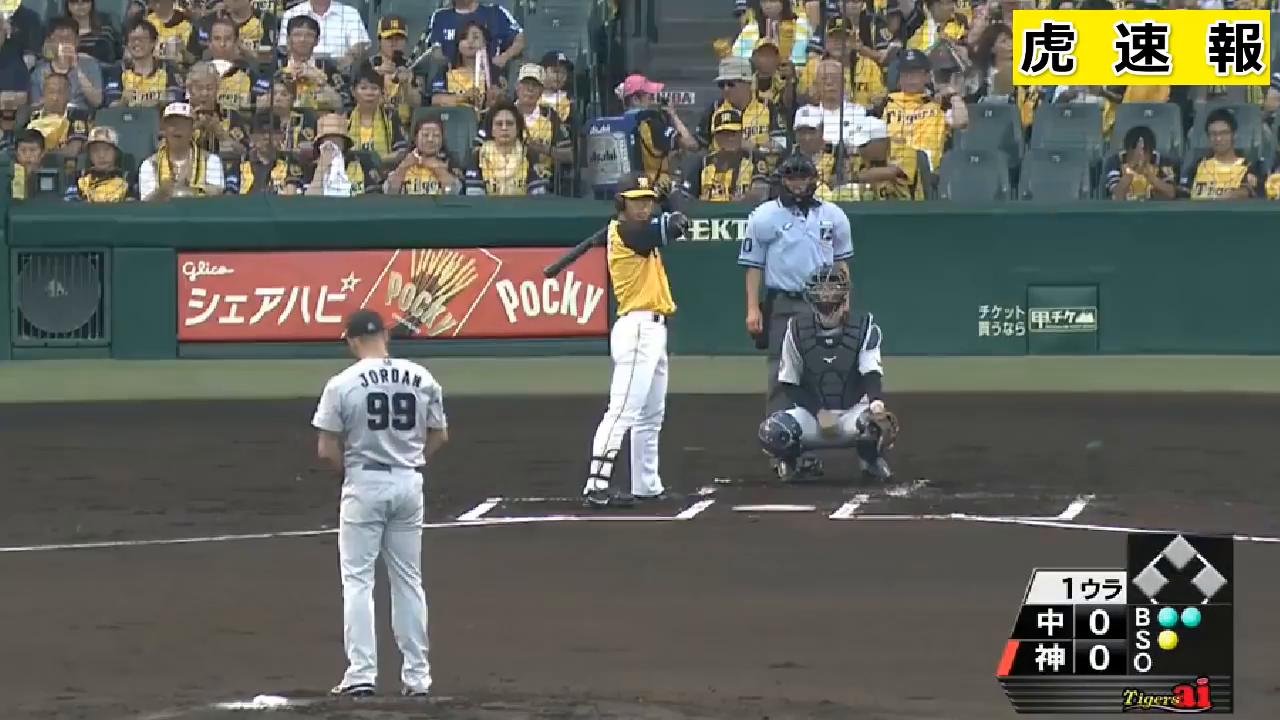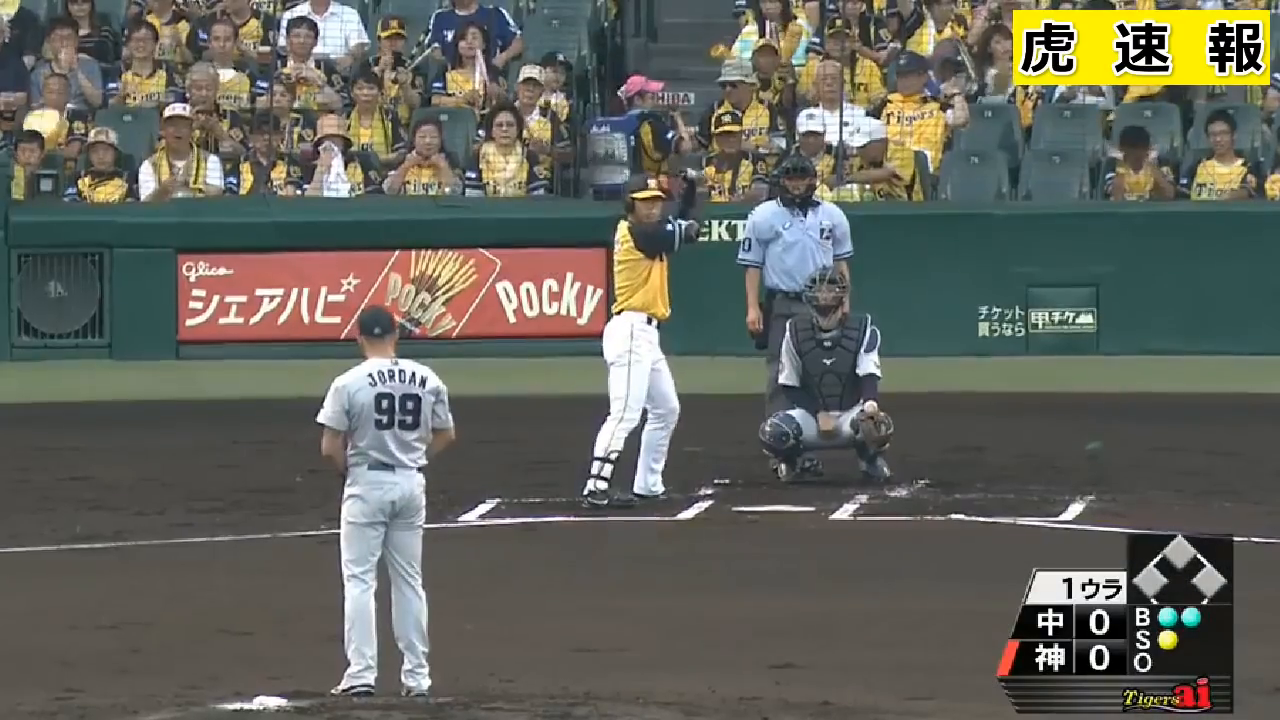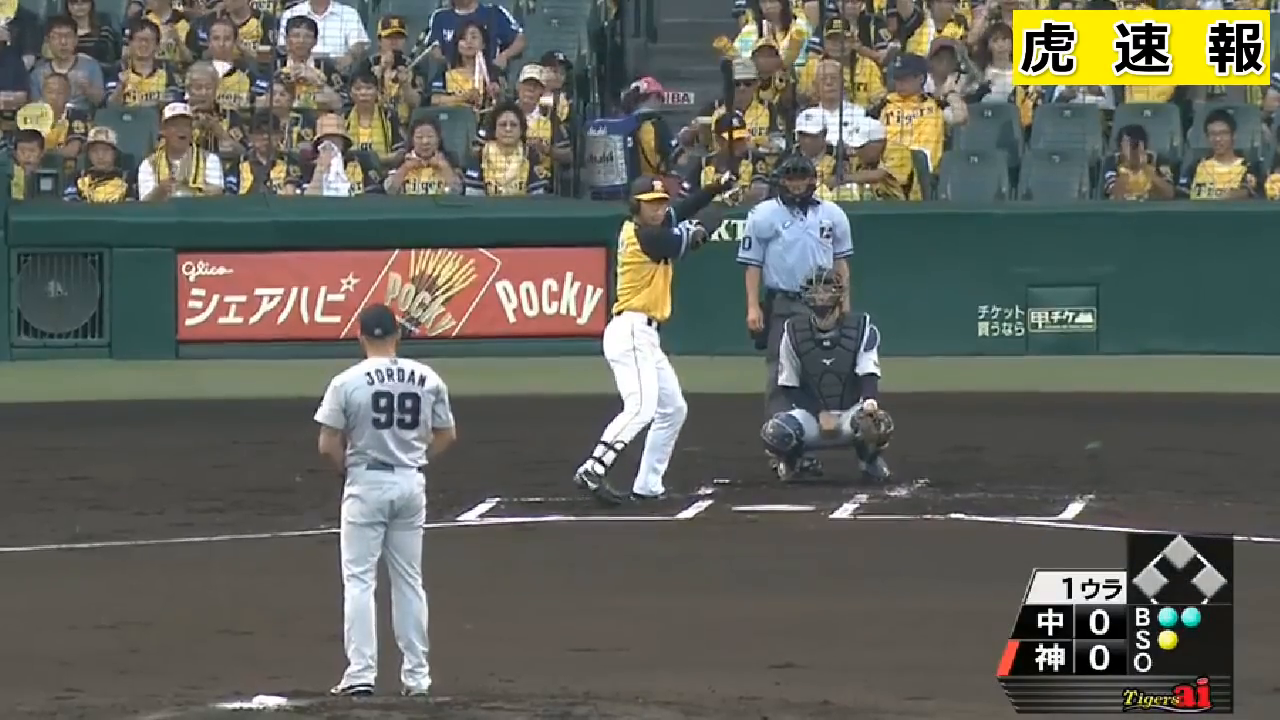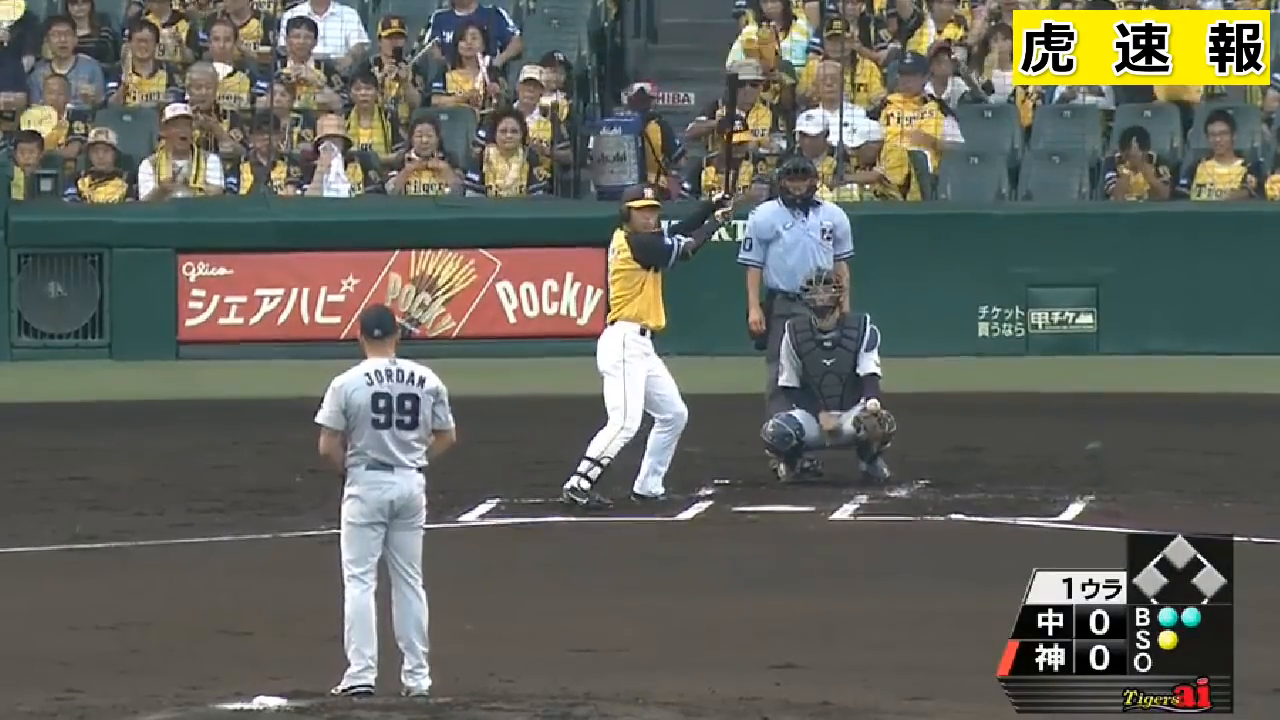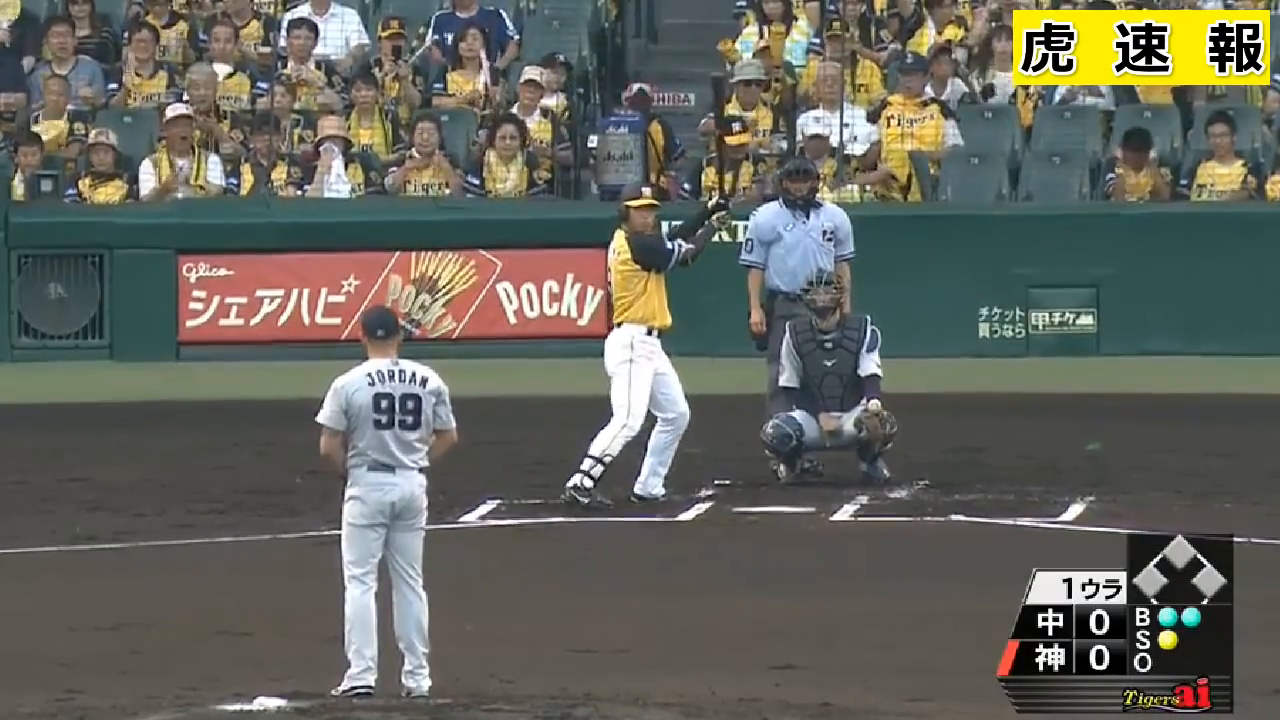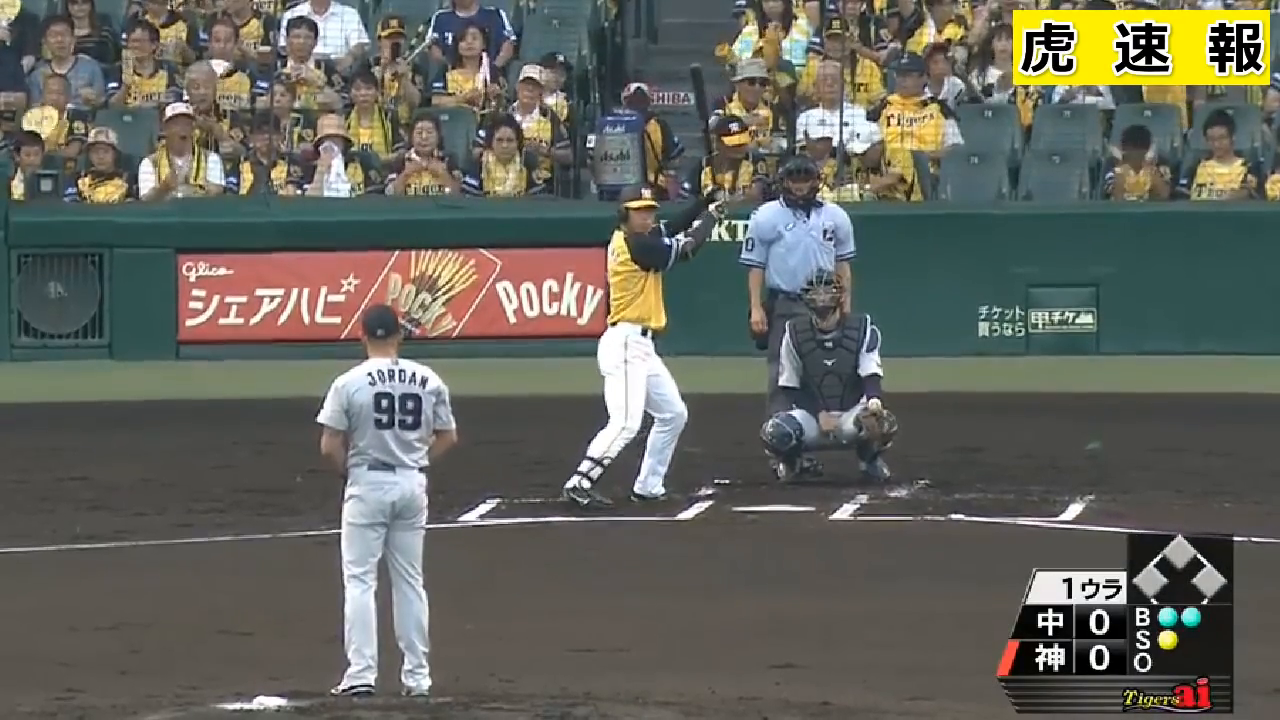
dt=0.4s
person 1, frame 1
left shoulder: (342, 383)
right shoulder: (422, 378)
left elbow: (326, 449)
right elbow: (439, 435)
left wrist: (348, 470)
left hip: (364, 484)
right hip: (409, 483)
left knee: (358, 580)
right knee: (408, 580)
left ankle: (361, 673)
right ankle: (416, 675)
person 1, frame 2
left shoulder: (348, 383)
right shoulder: (427, 379)
left elbow: (330, 448)
right elbow: (445, 435)
left wrist: (349, 471)
left hip: (366, 484)
right hip: (411, 484)
left knee: (359, 580)
right knee: (409, 581)
left ankle: (361, 674)
right ankle: (417, 676)
person 1, frame 3
left shoulder: (347, 381)
right shoulder: (428, 378)
left elbow: (328, 445)
right elbow: (447, 435)
left wrist: (347, 470)
left hip: (366, 484)
right hip: (411, 484)
left knee: (359, 580)
right knee: (409, 580)
left ankle: (361, 673)
right ankle: (417, 675)
person 1, frame 4
left shoulder: (346, 383)
right shoulder: (427, 379)
left elbow: (328, 446)
right elbow: (447, 436)
left wrist: (348, 470)
left hip: (366, 485)
right hip: (411, 485)
left knee: (359, 581)
right knee: (409, 581)
left ankle: (361, 674)
right ankle: (417, 676)
person 1, frame 5
left shoulder: (348, 383)
right shoulder: (429, 380)
left elbow: (329, 446)
right elbow: (448, 436)
left wrist: (349, 472)
left hip: (367, 486)
right hip: (412, 486)
left knee: (360, 582)
right knee: (410, 582)
left ankle: (361, 675)
right ankle: (417, 677)
person 1, frame 6
left shoulder: (349, 383)
right shoulder: (429, 380)
left elbow: (330, 446)
right elbow: (448, 437)
left wrist: (349, 472)
left hip: (367, 485)
right hip: (412, 485)
left knee: (359, 581)
right knee: (410, 581)
left ankle: (361, 674)
right ankle: (417, 676)
person 2, frame 1
left shoulder: (642, 229)
right shoulder: (625, 231)
left elbow: (675, 224)
right elbow: (676, 224)
left wrist: (664, 195)
right wrist: (672, 216)
left hip: (653, 330)
right hip: (638, 329)
left knee: (651, 415)
right knee: (623, 412)
left ankle: (646, 486)
right ankle: (596, 488)
person 2, frame 2
left shoulder: (645, 229)
right shoulder: (637, 234)
left elbow: (680, 224)
right elbow: (687, 232)
left wrist: (690, 189)
right wrist: (688, 224)
left hip: (645, 333)
right hip: (630, 331)
left knee: (666, 410)
right knee: (625, 413)
left ankle: (647, 486)
right ankle: (596, 488)
person 2, frame 3
left shoulder: (649, 229)
right shoulder: (645, 236)
left elbow: (682, 211)
right elbow: (695, 236)
left wrist: (718, 187)
left hip: (645, 334)
right hip: (630, 332)
left knee: (674, 410)
right knee: (641, 408)
left ankle: (648, 485)
right ankle: (592, 471)
person 2, frame 4
left shoulder: (637, 240)
right shoulder: (634, 243)
left elbow: (674, 235)
right elbow: (685, 247)
left wrist: (710, 207)
right wrist: (715, 221)
left hip: (641, 344)
right hip: (624, 342)
left knee: (674, 415)
right knee: (625, 422)
left ankle: (648, 486)
right ankle: (577, 486)
person 2, frame 5
left shoulder: (637, 240)
right shoulder: (635, 245)
left elbow: (671, 241)
right elbow: (685, 254)
left wrist: (707, 212)
right wrist: (713, 226)
left hip: (648, 343)
right hip: (631, 342)
left knee: (676, 415)
right knee: (627, 421)
left ankle: (648, 488)
right ankle: (579, 485)
person 2, frame 6
left shoulder: (632, 239)
right shoulder: (635, 244)
left elbow: (670, 233)
right elbow: (686, 248)
left wrist: (704, 203)
right wrist: (711, 217)
left hip: (641, 344)
right hip: (626, 343)
left knee: (674, 414)
right knee: (626, 423)
left ankle: (648, 486)
right ankle: (579, 485)
person 3, frame 1
left shoulder: (833, 216)
right shoulder: (763, 217)
left elbow: (841, 263)
right elbow: (753, 266)
right wrist: (753, 308)
right hip: (781, 307)
right knee: (781, 376)
person 3, frame 2
left shoulder: (832, 214)
right shoulder: (763, 215)
left elbow: (841, 262)
right elbow: (753, 263)
left wrist: (844, 303)
right wrist: (753, 307)
right hip: (780, 307)
right knee: (780, 375)
person 3, frame 3
left shoulder: (832, 214)
right shoulder: (763, 215)
left elbow: (840, 262)
right elbow: (752, 264)
left wrist: (844, 304)
right wrist: (753, 306)
right hip: (780, 306)
right knee: (780, 376)
person 3, frame 4
left shoulder: (833, 215)
right shoulder: (764, 216)
left elbow: (841, 263)
right elbow: (753, 265)
left wrist: (844, 307)
right wrist: (754, 308)
right hip: (780, 307)
right knee: (780, 376)
person 3, frame 5
left shoulder: (834, 216)
right shoulder: (766, 216)
left elbow: (842, 264)
right elbow: (755, 266)
left wrist: (845, 307)
right wrist: (755, 308)
right hip: (782, 307)
right knee: (781, 374)
person 3, frame 6
left shoulder: (835, 215)
right shoulder: (766, 215)
left elbow: (842, 263)
right elbow: (755, 265)
left wrist: (845, 306)
right wrist: (756, 307)
right hip: (782, 306)
right knee: (781, 375)
person 4, frame 1
left shoulder: (864, 327)
right shoulder: (797, 329)
left elbow: (871, 373)
right elbow: (789, 384)
left wrist: (876, 403)
right wrist: (819, 412)
left hip: (852, 412)
right hip: (812, 412)
left knee: (880, 422)
right knee: (772, 432)
left ankle: (870, 459)
right ankle: (792, 460)
person 4, frame 2
left shoulder: (863, 329)
right shoulder: (795, 331)
left elbow: (869, 375)
right elbow: (789, 386)
left wrist: (870, 404)
right wrist: (819, 414)
left hip: (851, 413)
right hip: (811, 413)
left knee: (877, 424)
right knee: (772, 432)
left ankle: (870, 459)
right ankle: (794, 461)
person 4, frame 3
left shoulder: (861, 328)
right shoulder: (794, 331)
left elbow: (868, 375)
right elbow: (790, 386)
left wrist: (870, 402)
right wrist: (820, 414)
left hip: (851, 412)
right hip: (811, 413)
left knee: (879, 423)
right knee: (774, 432)
left ankle: (869, 458)
right ankle: (793, 461)
person 4, frame 4
left shoulder: (862, 329)
right shoulder: (794, 332)
left elbow: (870, 375)
right elbow: (790, 388)
left wrist: (873, 402)
right wrist: (820, 415)
left hip: (852, 414)
right hip: (812, 414)
left knee: (882, 423)
right knee: (774, 432)
left ankle: (869, 458)
right ankle: (794, 461)
person 4, frame 5
left shoulder: (862, 330)
right shoulder: (795, 333)
left elbow: (871, 376)
right elbow: (790, 388)
left wrist: (874, 402)
right wrist: (820, 416)
left hip: (852, 415)
right hip: (812, 415)
left knee: (884, 424)
right knee: (774, 432)
left ankle: (869, 458)
right ankle: (793, 462)
person 4, frame 6
left shoulder: (863, 329)
right shoulder: (795, 332)
left elbow: (871, 375)
right elbow: (790, 388)
left wrist: (874, 401)
right wrist: (820, 415)
left hip: (852, 414)
right hip: (812, 413)
left knee: (884, 423)
right knee: (774, 431)
left ankle: (869, 457)
right ankle: (793, 462)
